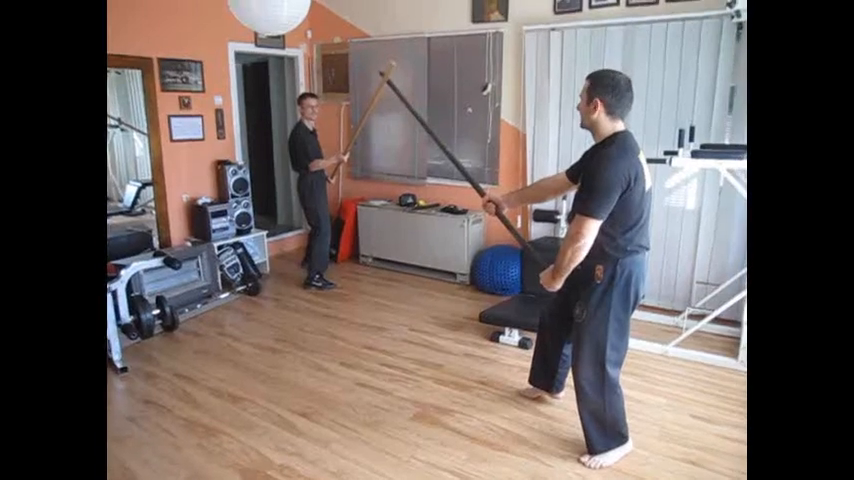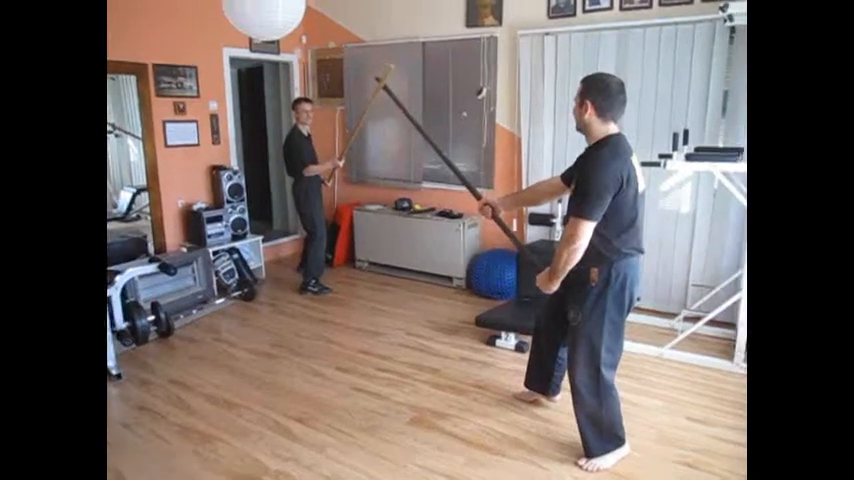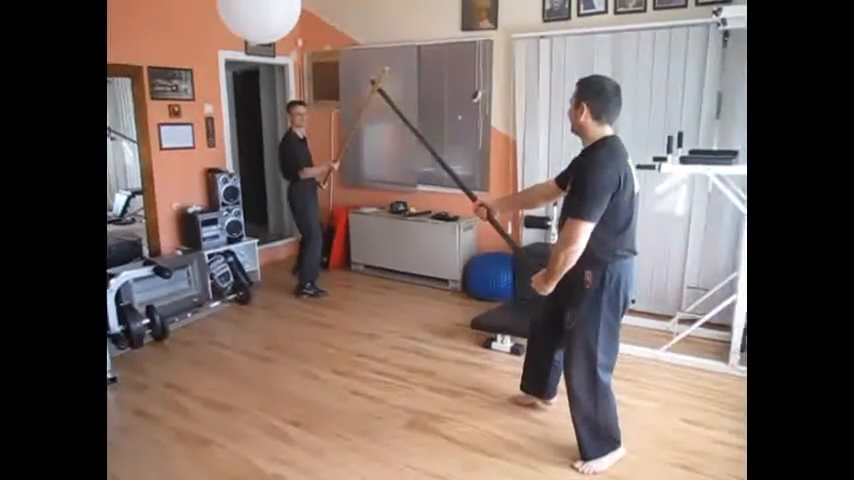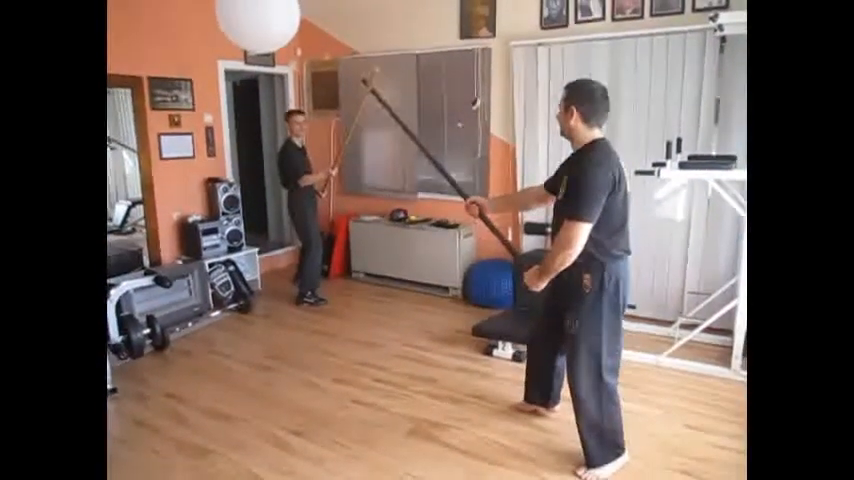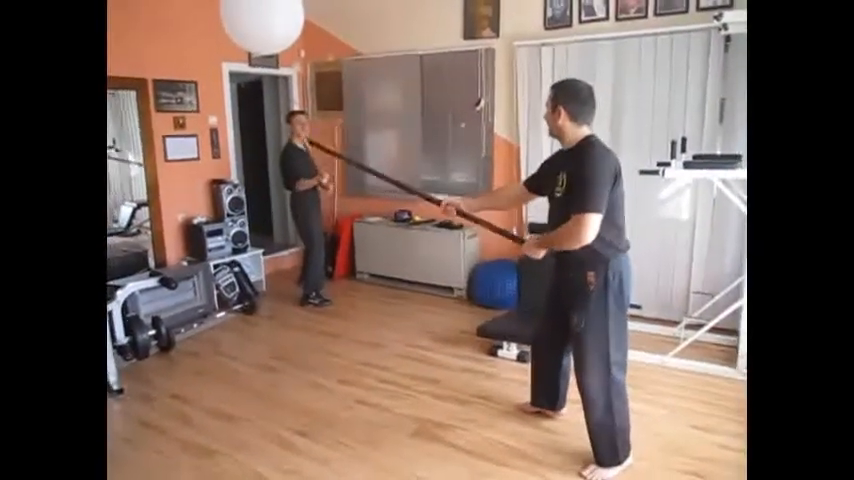
dt=0.7s
person 1, frame 1
left shoulder: (611, 161)
right shoulder: (610, 149)
left elbow: (581, 235)
right elbow: (558, 183)
left wrist: (556, 275)
right wrist: (508, 200)
left hip: (613, 271)
right hip: (599, 263)
left knee: (594, 359)
right knee: (555, 321)
left ankle: (612, 441)
right ankle: (548, 383)
person 1, frame 2
left shoulder: (604, 162)
right shoulder: (606, 151)
left elbow: (576, 238)
right elbow: (553, 187)
left wrist: (552, 277)
right wrist: (503, 203)
left hip: (607, 274)
right hip: (593, 267)
left knee: (589, 361)
right knee: (550, 324)
left ankle: (608, 444)
right ankle: (544, 387)
person 1, frame 3
left shoulder: (602, 164)
right shoulder: (597, 155)
left elbow: (573, 240)
right elbow: (549, 190)
left wrist: (549, 278)
right wrist: (498, 205)
left hip: (601, 276)
right hip: (586, 270)
left knee: (586, 363)
right knee: (545, 328)
left ankle: (603, 447)
right ankle: (539, 391)
person 1, frame 4
left shoulder: (595, 165)
right shoulder: (582, 159)
left elbow: (572, 241)
right elbow: (541, 195)
left wrist: (542, 274)
right wrist: (489, 204)
left hip: (598, 278)
right hip: (577, 273)
left knee: (590, 367)
right knee: (545, 337)
right ankle: (542, 398)
person 1, frame 5
left shoulder: (596, 159)
right shoulder: (562, 160)
left elbow: (583, 232)
right elbow: (517, 193)
left wrist: (539, 243)
right wrist: (465, 204)
left hip: (600, 275)
right hip: (571, 270)
left knee: (598, 367)
right knee: (548, 338)
right ankle: (548, 401)
person 2, frame 1
left shoulder: (310, 130)
right shoulder: (299, 133)
right elbow: (311, 165)
left wrist: (324, 172)
right wrist: (335, 160)
left hip: (316, 183)
right hip: (309, 184)
left knee: (318, 226)
right knee: (323, 229)
left ankle: (310, 259)
right ankle: (314, 276)
person 2, frame 2
left shoulder: (305, 135)
right shoulder: (294, 139)
right elbow: (305, 170)
left wrist: (321, 175)
right wrist: (330, 165)
left hip: (311, 188)
right hip: (305, 189)
left knee: (314, 231)
right knee: (318, 234)
left ankle: (305, 265)
right ankle: (310, 281)
person 2, frame 3
left shoulder: (301, 138)
right shoulder: (289, 141)
right elbow: (301, 172)
left wrist: (316, 177)
right wrist: (325, 168)
left hip: (307, 191)
right hip: (300, 192)
left knee: (309, 235)
right knee: (314, 237)
left ankle: (301, 268)
right ankle: (305, 284)
person 2, frame 4
left shoulder: (300, 147)
right shoulder: (288, 150)
right elbow: (301, 180)
left wrist: (316, 187)
right wrist: (324, 175)
left hip: (307, 199)
right hip: (299, 201)
left knee: (309, 243)
right knee: (314, 245)
left ankle: (301, 277)
right ankle: (306, 292)
person 2, frame 5
left shoulder: (305, 149)
right shoulder: (289, 153)
right elbow: (297, 185)
left wrist: (325, 182)
right wrist: (317, 180)
left hip: (312, 201)
right hip: (302, 203)
left knee: (313, 245)
right knee: (316, 246)
left ankle: (306, 279)
right ankle: (310, 293)
